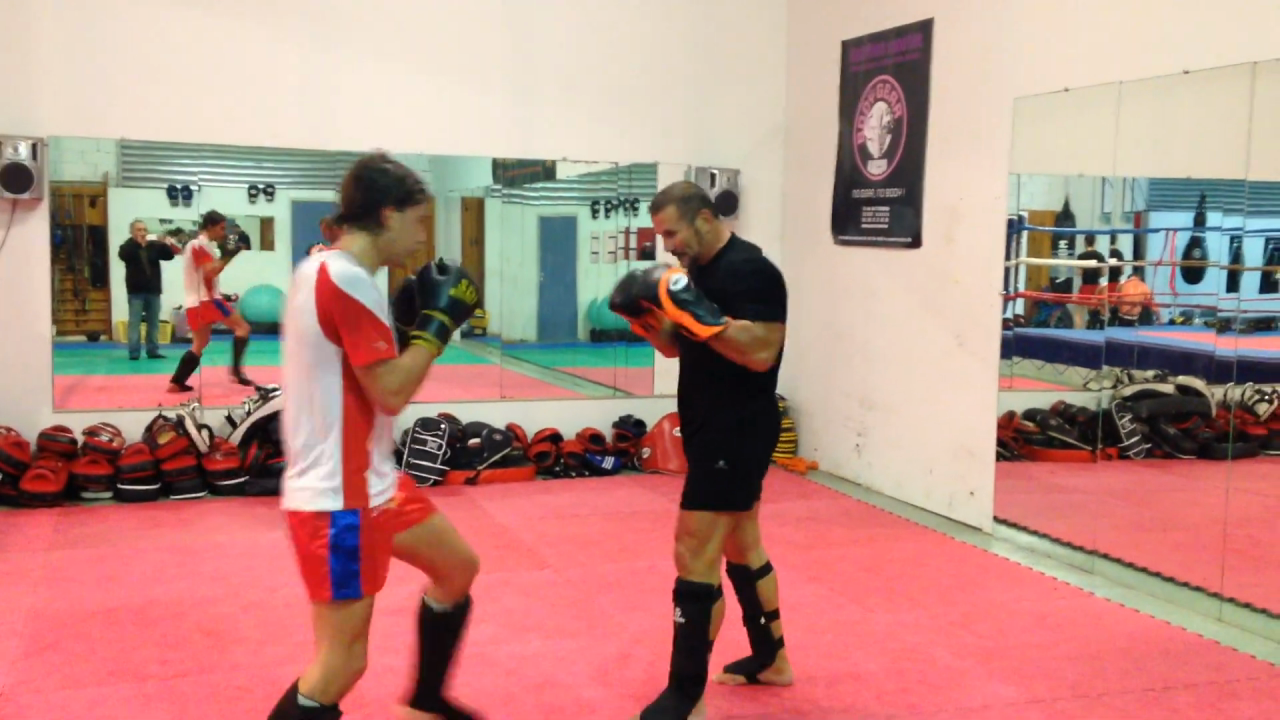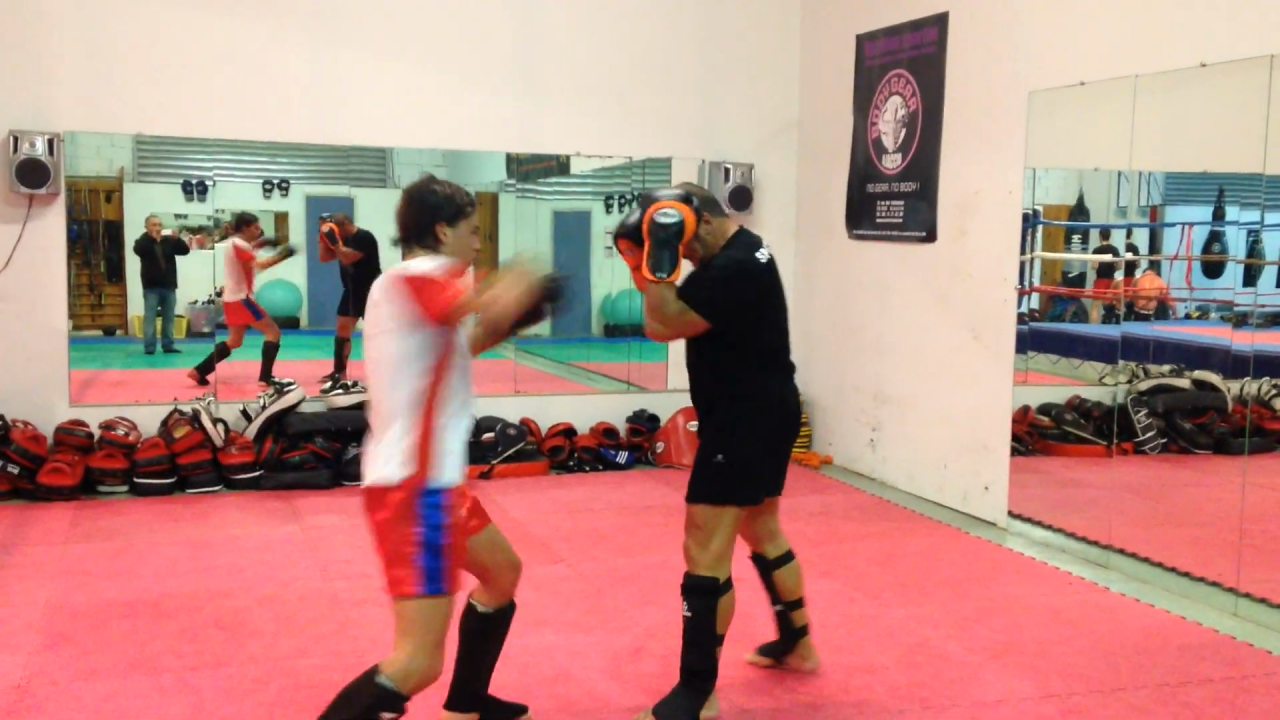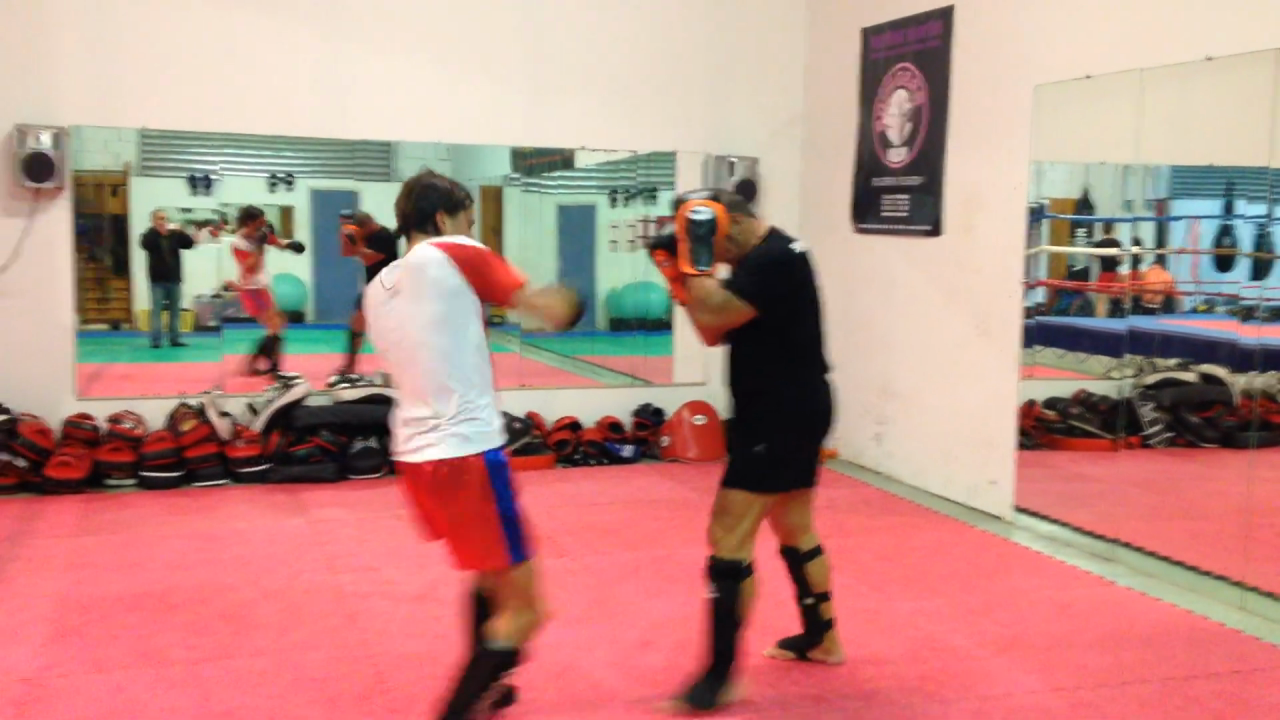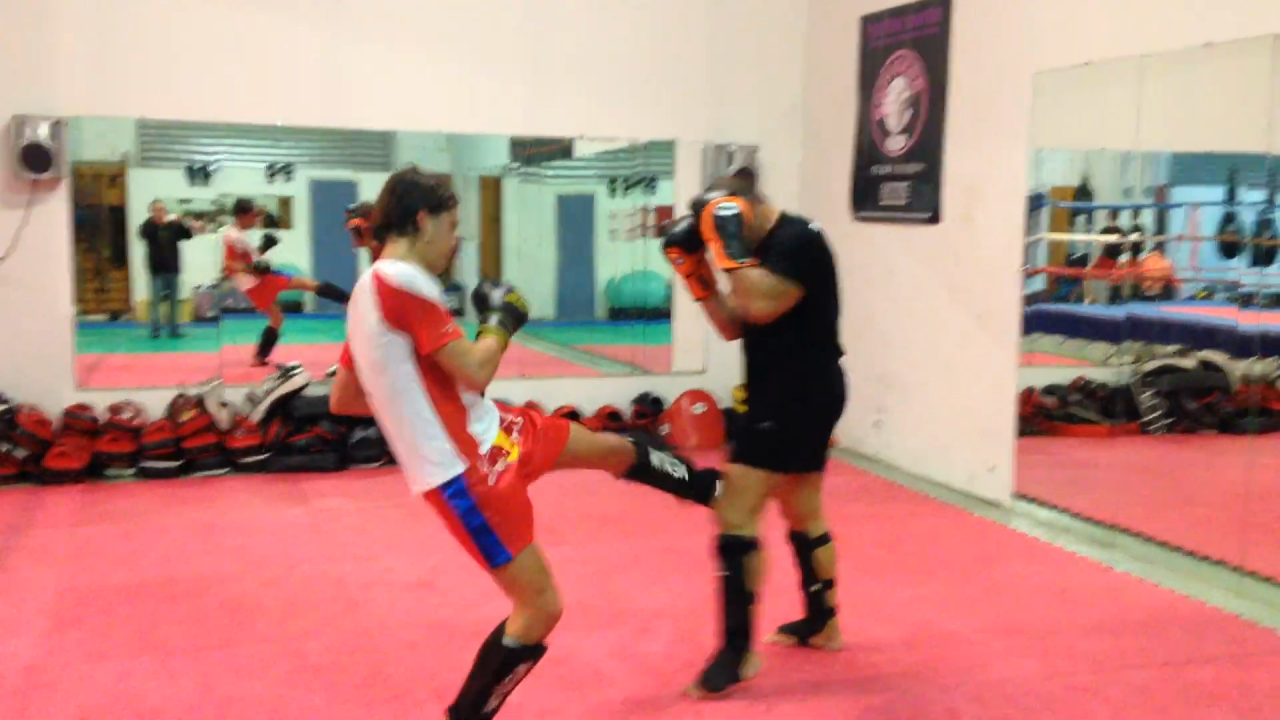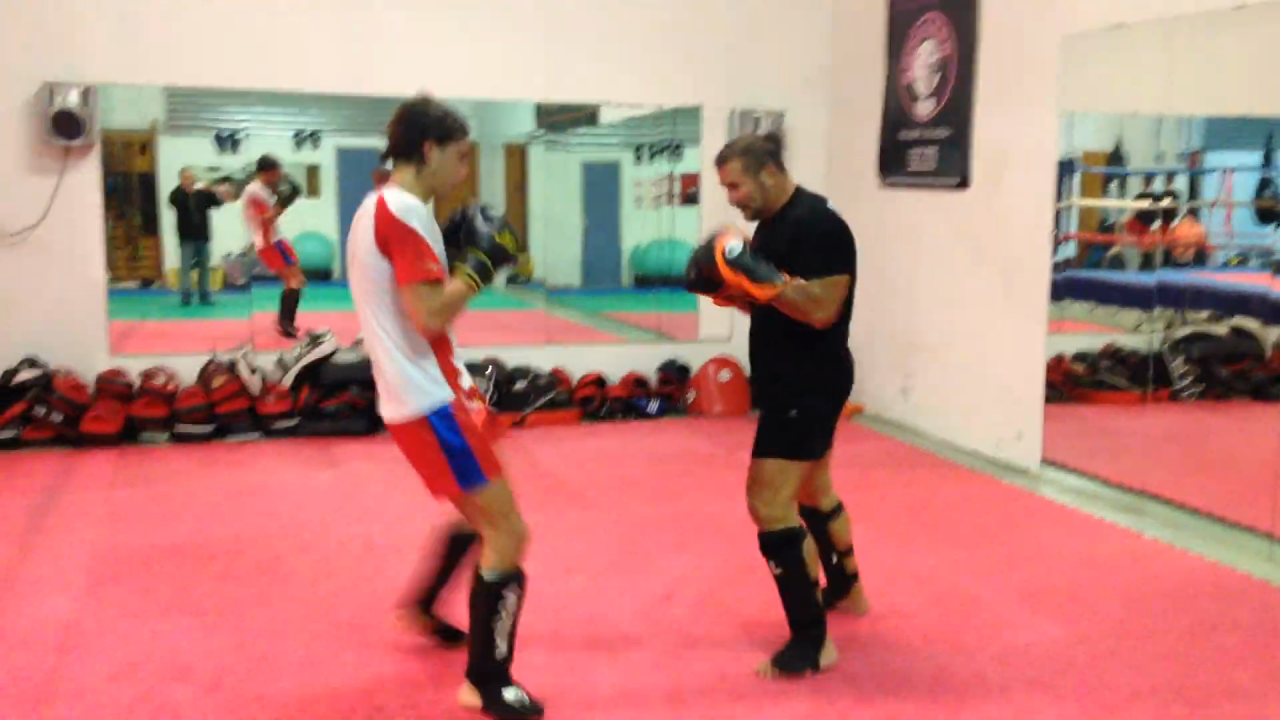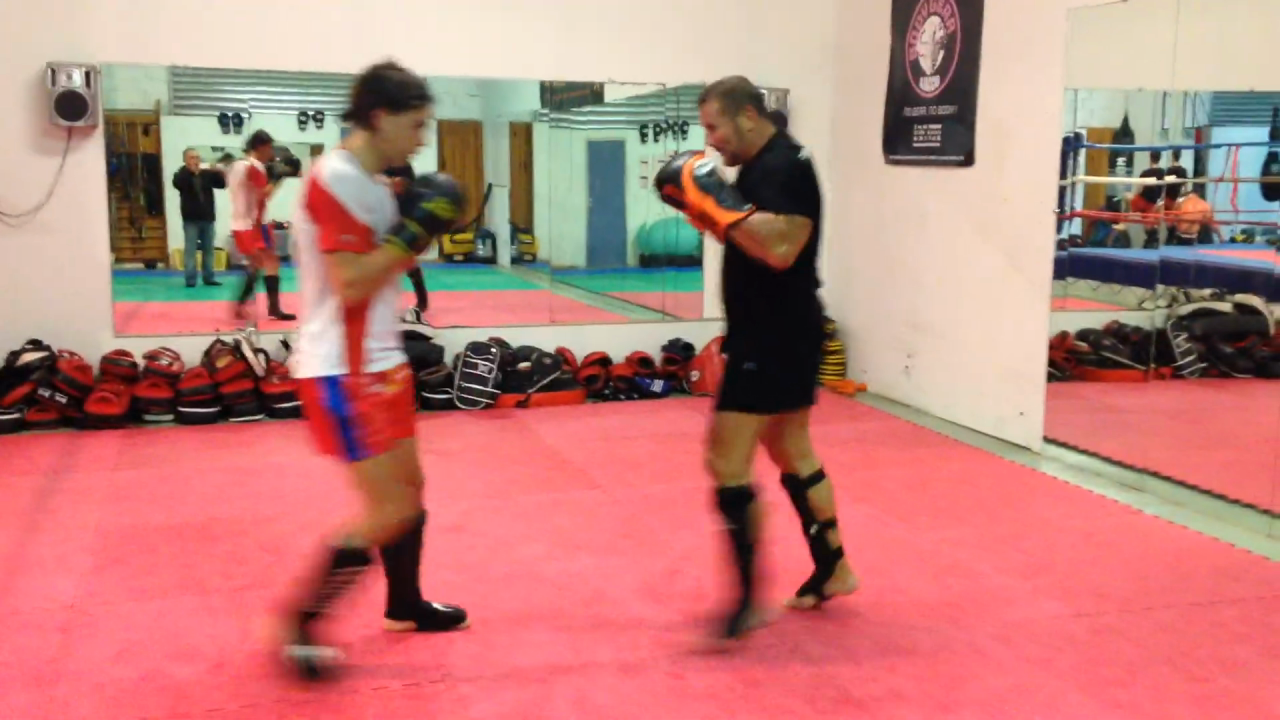
dt=0.3s
person 1, frame 1
left shoulder: (327, 270)
right shoulder: (342, 282)
left elbow: (377, 374)
right elbow: (391, 391)
left wrist: (427, 313)
right wrist: (438, 319)
left hip: (371, 482)
right hip: (336, 498)
left knee: (458, 567)
right knee: (342, 663)
person 1, frame 2
left shoulder: (419, 285)
right shoulder: (418, 278)
left elbow: (469, 339)
right elbow: (495, 308)
left wrist: (523, 306)
right wrist: (529, 284)
left hip: (437, 481)
right hip: (414, 485)
left knee: (503, 572)
right knee: (416, 663)
person 1, frame 3
left shoulder: (377, 290)
right shoulder: (454, 256)
right elbow: (552, 311)
right wrist: (570, 302)
left hip: (416, 455)
right hip: (465, 454)
left knee: (497, 573)
right knee: (522, 612)
person 1, frame 4
left shoulder: (367, 292)
right shoulder: (401, 283)
left elbow: (343, 400)
right elbow: (473, 371)
right wrist: (502, 319)
left hip: (487, 432)
right hip: (462, 471)
left knee: (616, 448)
right knee: (539, 610)
left ankle: (707, 488)
person 1, frame 5
left shoulder: (380, 210)
right shoulder: (401, 211)
right elbow: (431, 315)
left wrist: (460, 253)
right wrist: (480, 261)
left hip: (433, 390)
right hip: (427, 403)
left knee: (478, 511)
right knee: (508, 532)
person 1, frame 6
left shoulder: (371, 182)
right shoulder: (332, 180)
right elbow: (352, 285)
left wrist: (422, 226)
right wrist: (413, 231)
left hip: (381, 363)
right hip: (339, 372)
left knee: (410, 486)
right knee: (384, 513)
left ankle: (404, 603)
right ankle: (299, 627)
person 2, frame 1
left shoulder: (750, 270)
right shoulder: (699, 270)
left elbow: (761, 352)
right elbow: (676, 345)
left wrist: (697, 312)
right wrist: (645, 312)
left hip: (738, 429)
right hip: (714, 427)
left knee: (695, 557)
right knee: (741, 545)
right ankle: (770, 657)
person 2, frame 2
left shoulder: (733, 268)
right shoulder: (738, 255)
left elbow: (661, 326)
right elbow: (676, 317)
left wrist: (659, 256)
right wrist: (643, 259)
left hip: (747, 423)
right hip: (766, 414)
left knee: (705, 551)
right knee: (763, 532)
right ankle: (797, 643)
person 2, frame 3
left shoulder: (773, 260)
right shoulder: (768, 255)
left elbow: (710, 319)
right elbow: (716, 330)
left wrist: (697, 252)
right wrist: (678, 270)
left hip: (781, 415)
right hip: (795, 409)
left knee: (729, 536)
right knee: (793, 526)
left ankle: (720, 675)
right ankle: (821, 637)
person 2, frame 4
left shoulder: (797, 242)
right shoulder: (769, 247)
left elbow: (762, 306)
right elbow: (733, 326)
left wrist: (730, 247)
right wrist: (695, 267)
left hip: (795, 399)
right hip: (798, 396)
left knee: (734, 513)
right knee: (803, 513)
left ankle: (737, 652)
right ankle: (822, 622)
person 2, frame 5
left shoulder: (818, 225)
right shoulder: (772, 225)
left elbow: (821, 311)
left wrist: (757, 273)
right wrist: (727, 286)
left hip: (808, 384)
right hip: (789, 381)
left knee: (770, 506)
right knee: (812, 490)
left ankle: (812, 640)
right ankle: (845, 589)
person 2, frame 6
left shoulder: (785, 168)
right shoulder: (762, 165)
left elbow: (779, 249)
right elbow: (750, 240)
left wrist: (715, 199)
right wrist: (701, 201)
left hip: (774, 334)
right hip: (781, 330)
left knee: (728, 463)
right knee: (795, 456)
left ankle: (750, 593)
right ankle: (831, 573)
